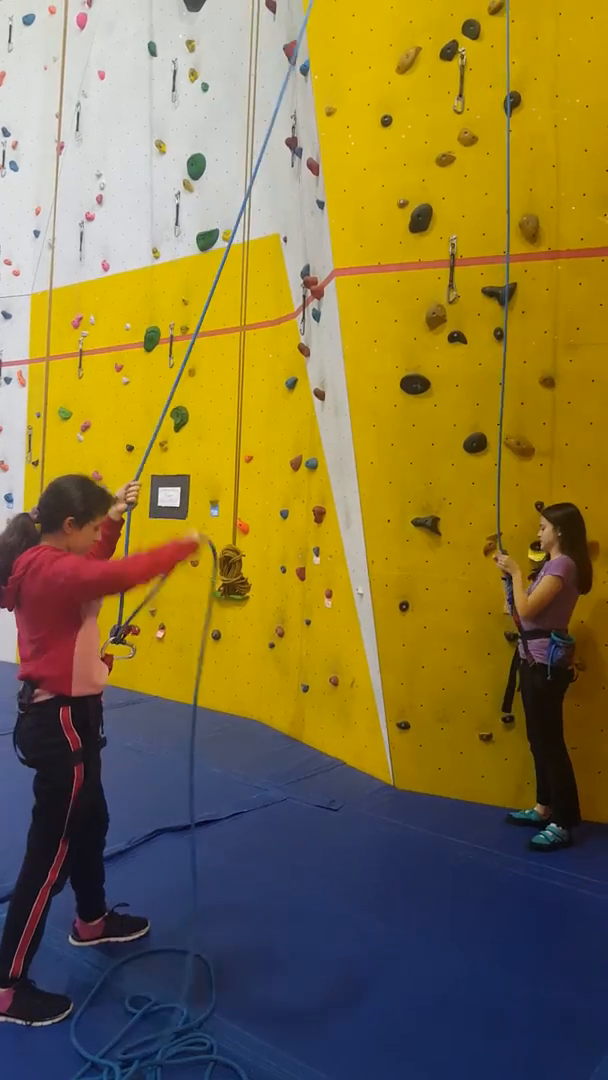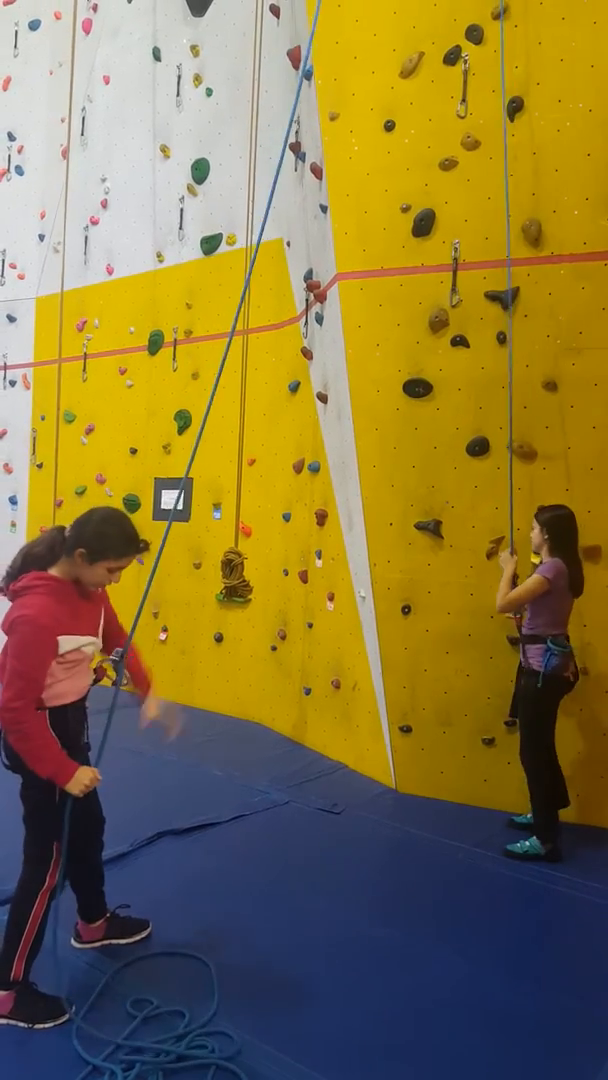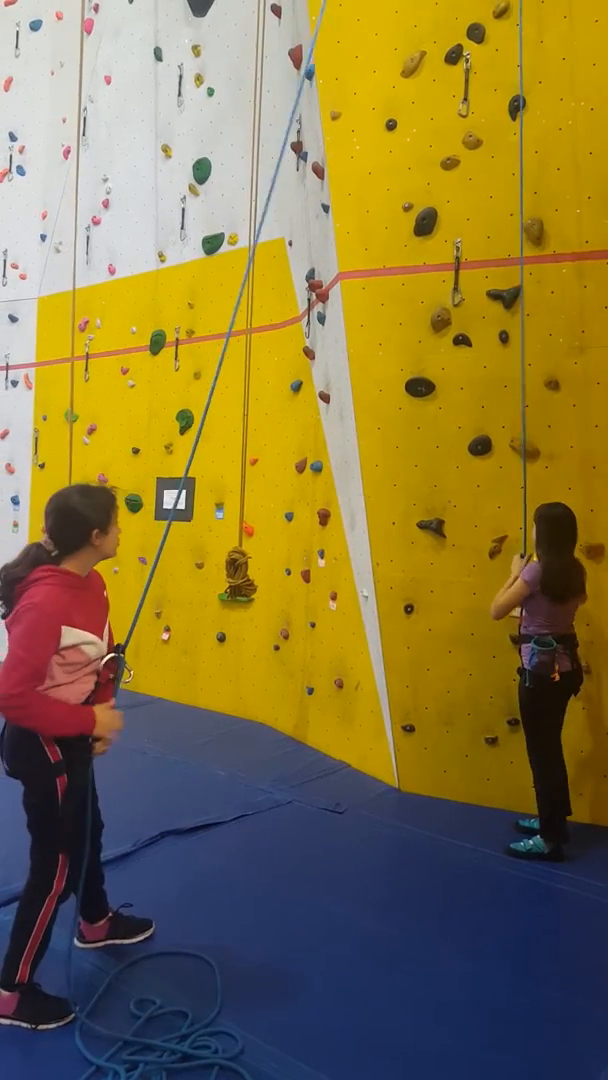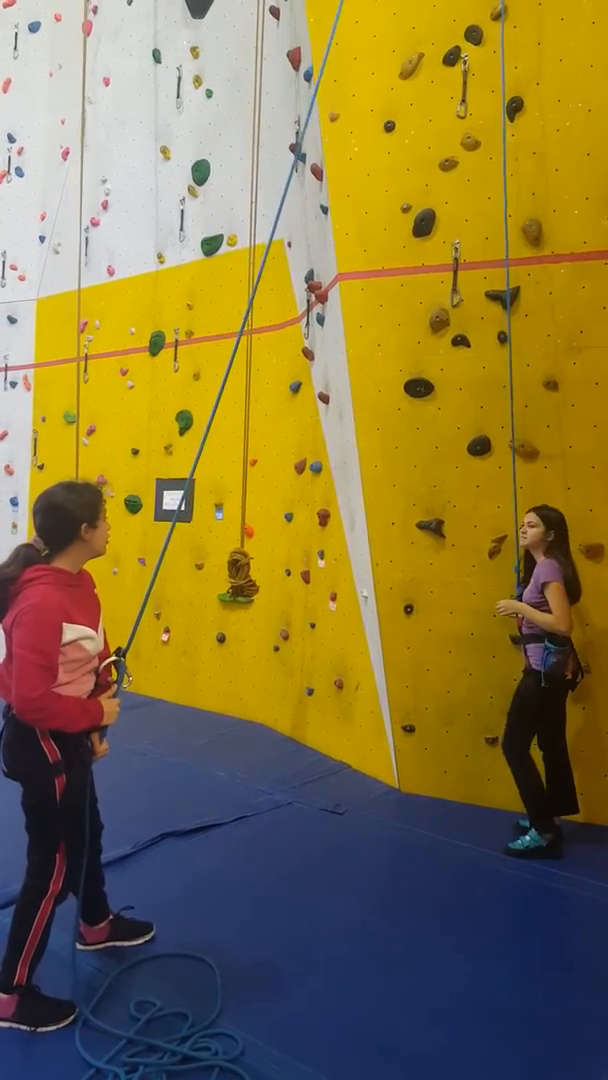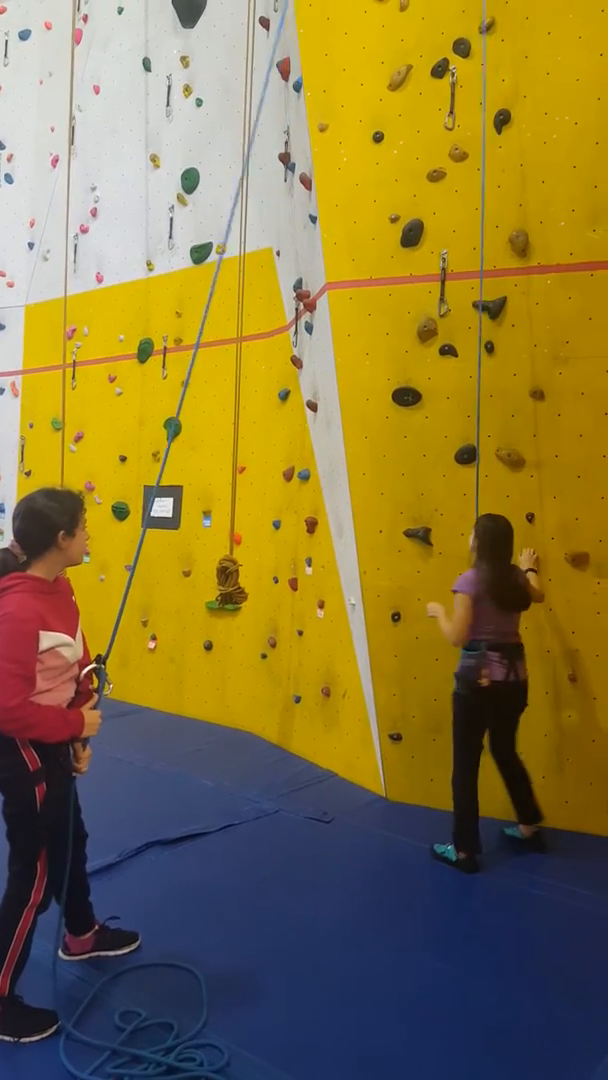
dt=0.7s
person 1, frame 1
right shoulder: (51, 572)
left elbow: (90, 566)
right elbow: (118, 572)
left wrist: (116, 516)
right wrist: (184, 545)
left hip: (59, 716)
right hip: (61, 723)
left knee: (90, 822)
right knee: (51, 851)
left ankle: (93, 919)
person 1, frame 2
left shoulder: (85, 588)
left elbow: (111, 639)
left wrist: (145, 688)
right wrist: (63, 771)
left hip: (69, 722)
left knee: (87, 827)
right knee: (47, 858)
left ankle: (94, 922)
person 1, frame 3
left shoulder: (89, 584)
right shoulder: (44, 603)
left wrist: (96, 720)
right wrist: (91, 721)
left hip: (72, 734)
left knee: (87, 831)
right knee: (55, 863)
left ankle: (96, 923)
person 1, frame 4
left shoulder: (77, 582)
left wrist: (95, 724)
right wrist: (96, 714)
left hip: (68, 737)
left knee: (86, 833)
right knee: (52, 864)
left ankle: (97, 925)
person 1, frame 5
left shoulder: (57, 588)
left wrist: (79, 735)
right wrist: (76, 724)
left hip: (51, 745)
left knee: (70, 842)
left ankle: (82, 934)
person 2, frame 1
left shoulder: (562, 565)
right shoulder: (553, 565)
left elbow: (526, 610)
right elbow: (519, 611)
left wrist: (516, 572)
right wrist: (509, 573)
left hip: (547, 661)
right hip: (535, 659)
left knee: (550, 742)
right knee: (539, 739)
left ankle: (563, 824)
right ankle: (544, 808)
person 2, frame 2
left shoulder: (552, 568)
right shoulder: (557, 567)
left elbow: (503, 604)
right elbow: (523, 606)
left wrist: (508, 570)
right wrist: (513, 571)
left hip: (545, 666)
right hip: (549, 664)
left knee: (533, 750)
right knee: (539, 744)
left ankle: (546, 840)
right ankle: (544, 812)
person 2, frame 3
left shoulder: (537, 570)
right shoulder: (574, 570)
left elbow: (496, 611)
left wrist: (515, 573)
left hip: (541, 667)
right hip: (564, 665)
left knee: (540, 750)
right knee: (548, 746)
left ankle: (550, 839)
right ankle: (552, 819)
person 2, frame 4
left shoulder: (548, 568)
right shoulder: (543, 566)
left elbow: (563, 624)
right elbow: (561, 607)
left wrist: (519, 607)
right wrist: (524, 604)
left hip: (546, 668)
right hip: (553, 668)
left knee: (514, 744)
right knee: (552, 744)
left ankle: (543, 830)
right ankle: (550, 820)
person 2, frame 5
left shoulder: (470, 580)
right shoulder: (514, 579)
left elbow: (457, 638)
right elbow: (538, 595)
left wrist: (439, 612)
right wrist: (529, 568)
left hip: (479, 678)
right hip: (514, 678)
left knee: (466, 764)
right knee: (505, 752)
left ankle: (464, 850)
right ankle: (528, 827)
